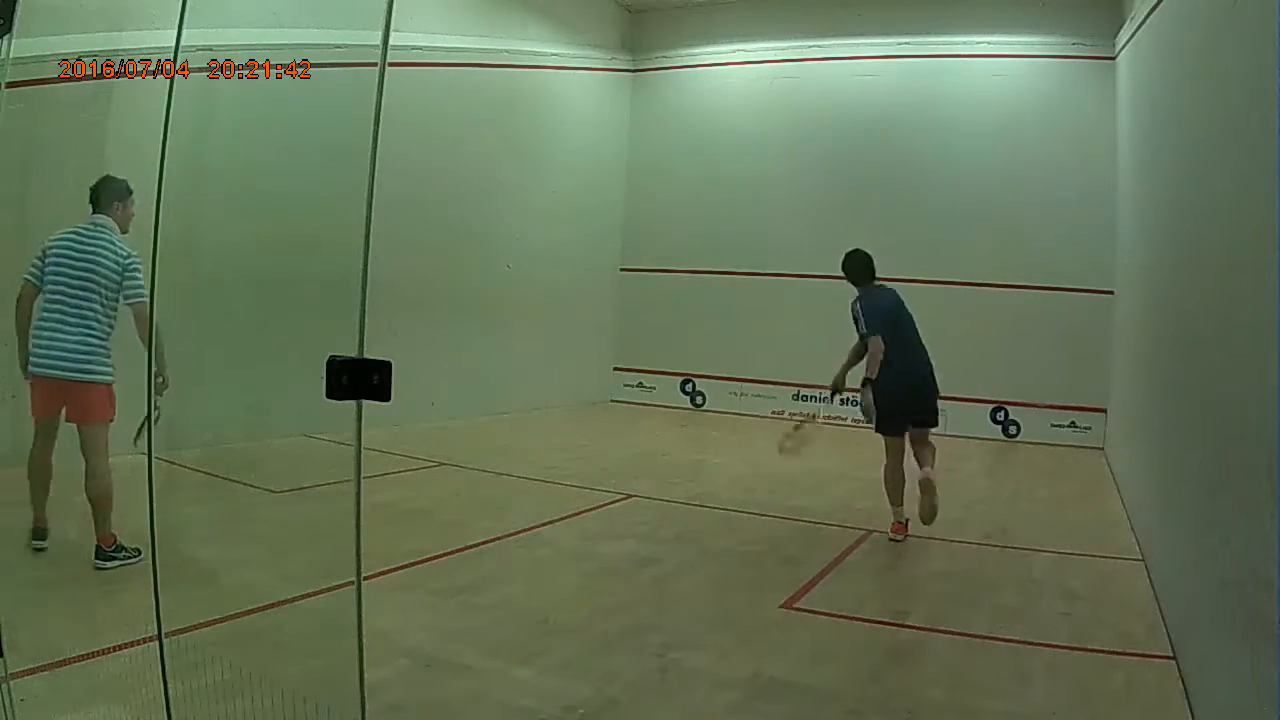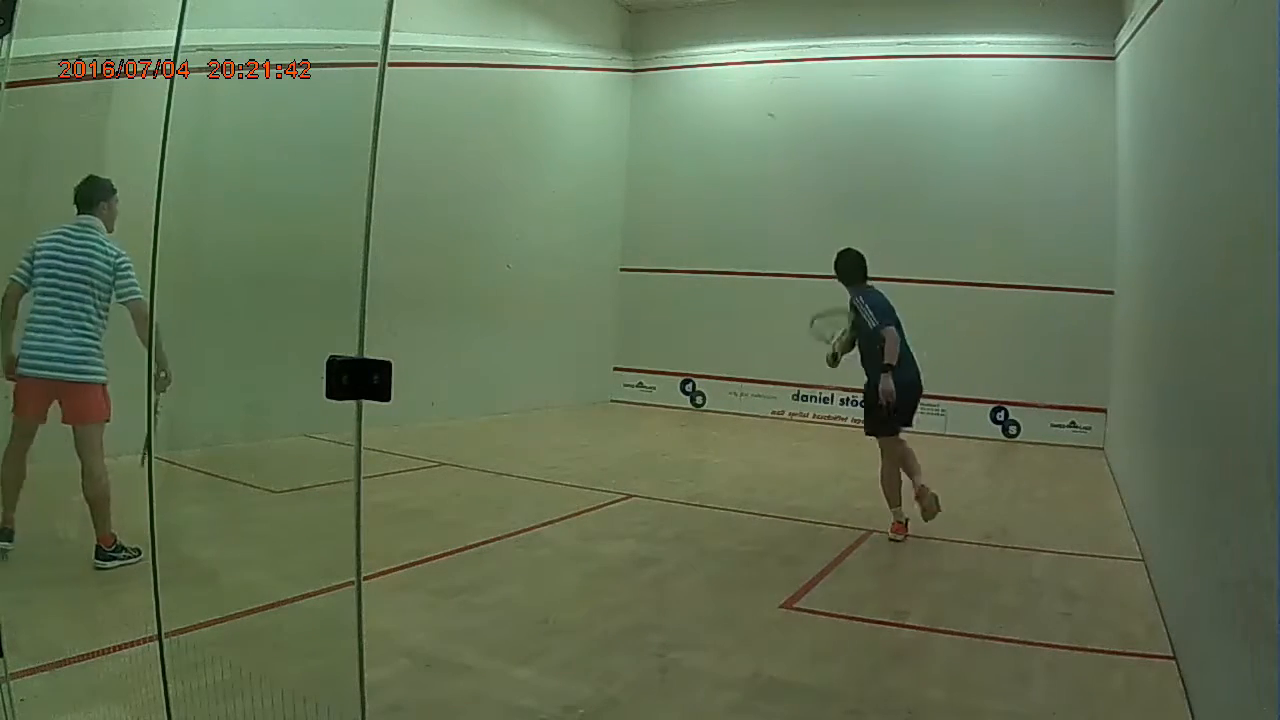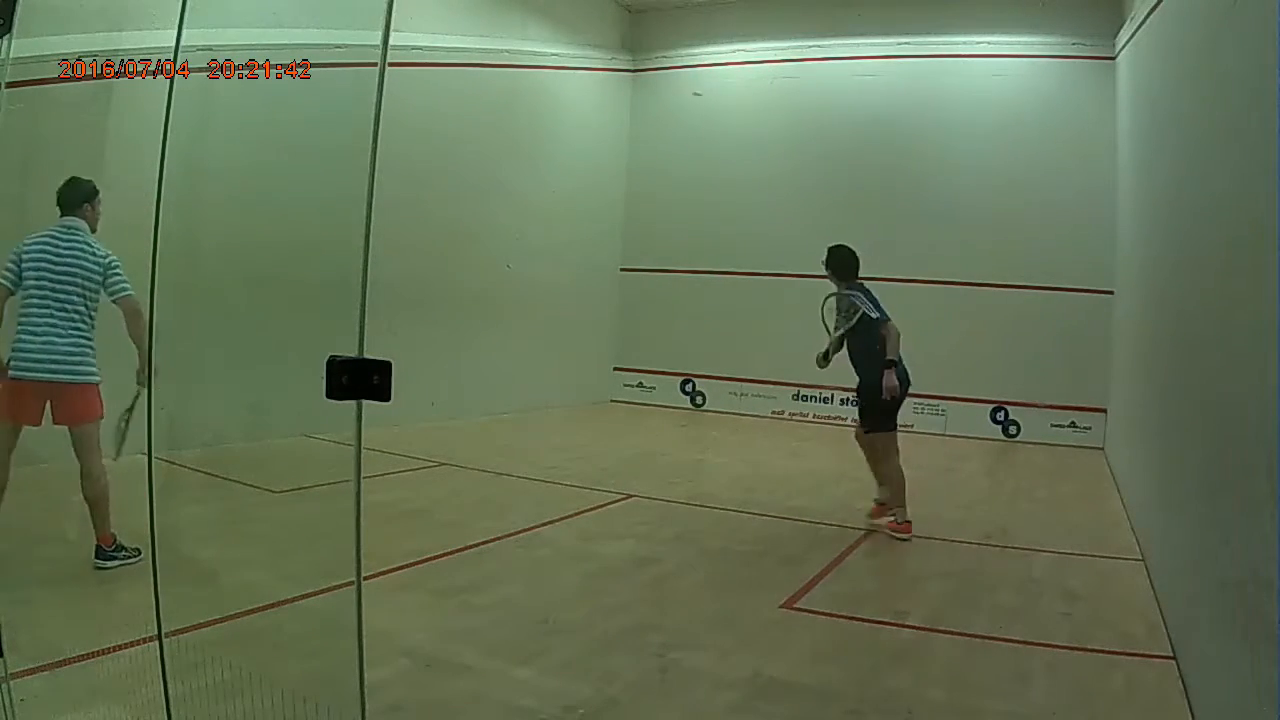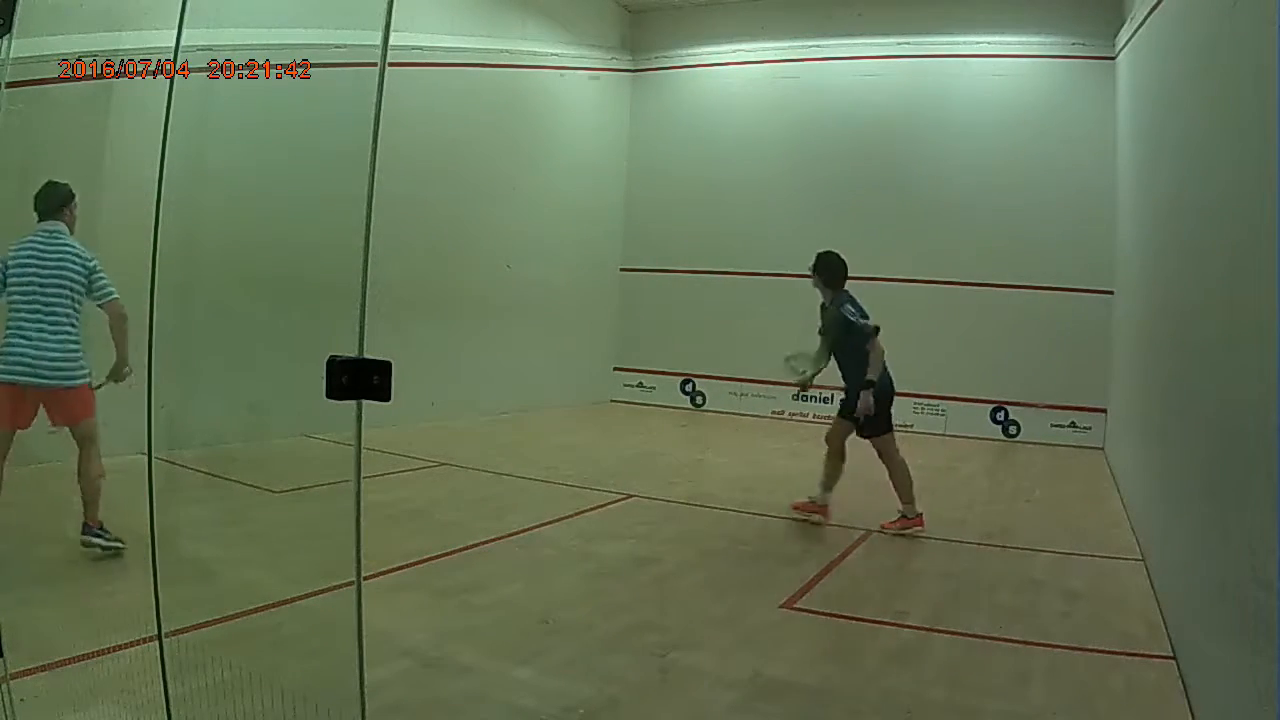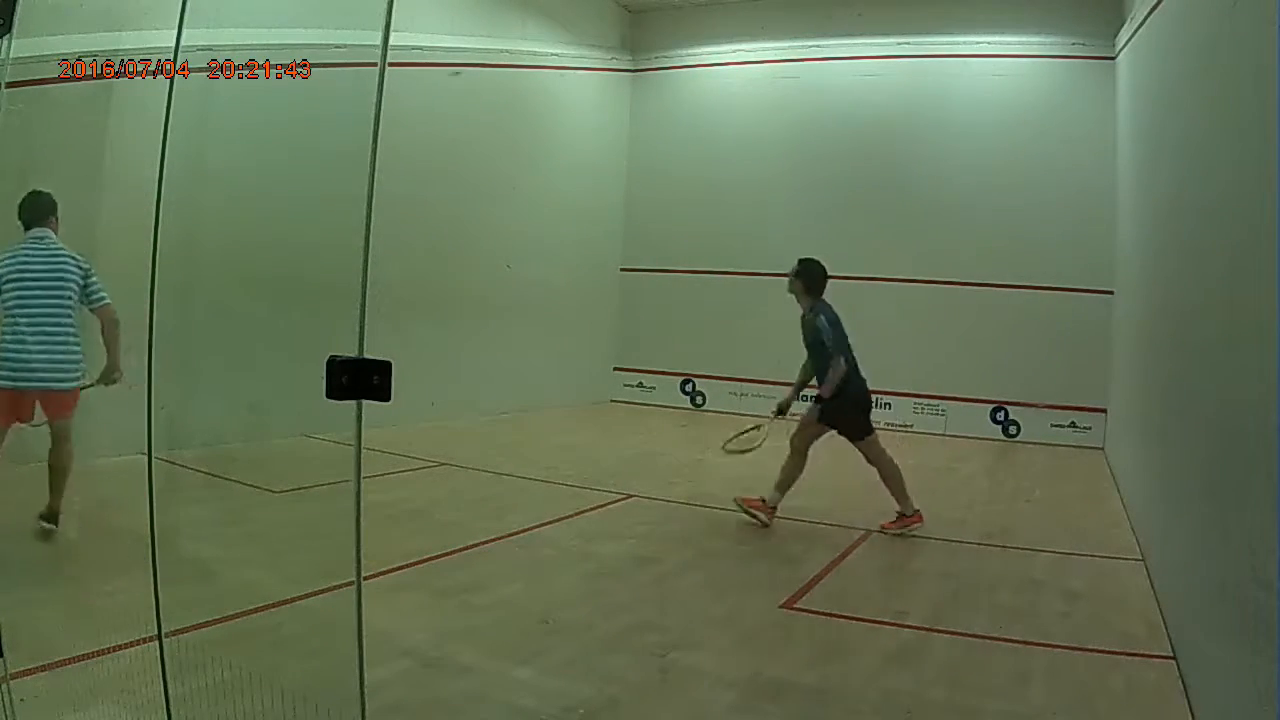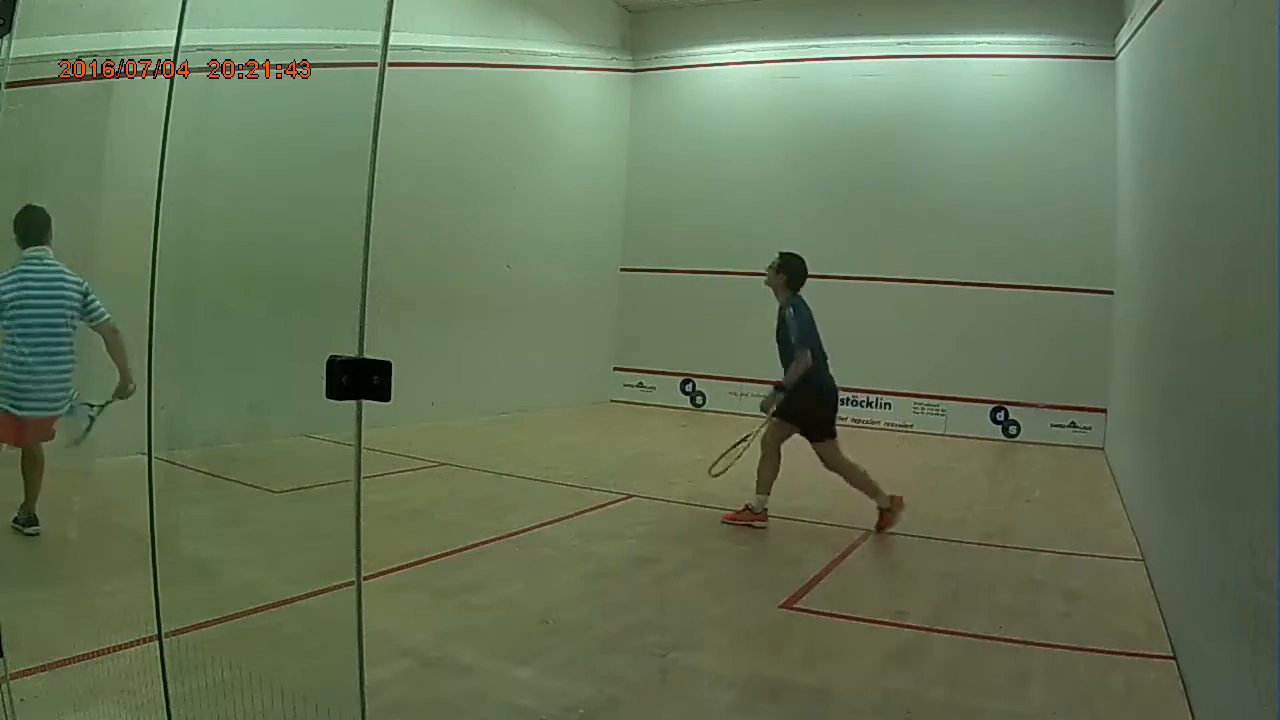
dt=0.1s
person 1, frame 1
left shoulder: (56, 242)
right shoulder: (124, 255)
left elbow: (24, 299)
right elbow: (144, 318)
left wrist: (24, 350)
right wrist: (160, 367)
left hip: (45, 361)
right hip: (89, 366)
left knee: (42, 442)
right knee: (96, 455)
left ankle: (39, 527)
right ankle: (106, 545)
person 1, frame 2
left shoulder: (42, 243)
right shoulder: (113, 255)
right elbow: (142, 315)
right wrist: (161, 364)
left hip: (33, 362)
right hip: (82, 367)
right knee: (92, 457)
right ankle: (107, 545)
person 1, frame 3
right shoulder: (100, 256)
right elbow: (134, 311)
right wrist: (144, 361)
right hip: (76, 369)
right knee: (91, 457)
right ankle: (105, 544)
person 1, frame 4
right shoulder: (82, 258)
right elbow: (117, 313)
right wrist: (122, 359)
right hip: (67, 369)
right knee: (89, 445)
right ankle: (92, 525)
person 1, frame 5
right shoulder: (75, 263)
right elbow: (109, 317)
right wrist: (114, 362)
right hip: (63, 372)
right knee: (62, 439)
right ankle: (52, 512)
person 1, frame 6
right shoulder: (72, 283)
right elbow: (111, 332)
right wrist: (126, 376)
right hip: (54, 396)
right knee: (32, 447)
right ankle: (28, 514)
person 2, frame 1
left shoulder: (862, 305)
right shoulder: (888, 293)
left elbow: (876, 347)
left wrist: (867, 385)
right wrist: (842, 372)
left hip: (890, 387)
right hip: (923, 381)
left knee: (894, 456)
right knee: (923, 443)
left ankle: (898, 520)
right ankle: (926, 475)
person 2, frame 2
left shoulder: (860, 300)
right shoulder: (867, 297)
left elbow: (890, 335)
right elbow: (852, 335)
left wrist: (886, 373)
right wrist: (837, 351)
left hip: (889, 385)
right hip: (907, 383)
left knee: (889, 452)
right knee: (894, 444)
left ankle: (899, 523)
right ankle: (921, 488)
person 2, frame 3
left shoulder: (855, 297)
right shoulder: (850, 298)
left elbow: (891, 330)
right elbow: (842, 335)
left wrist: (889, 369)
right wrist: (828, 352)
left hip: (880, 382)
right hip: (884, 381)
left knee: (886, 452)
right knee: (865, 437)
left ankle: (901, 520)
right ankle: (885, 500)
person 2, frame 4
left shoulder: (845, 308)
right shoulder: (829, 307)
left elbow: (877, 346)
right elbow: (827, 346)
left wrist: (868, 388)
right wrist: (812, 373)
left hip: (872, 390)
right hip: (860, 388)
left knee: (887, 453)
right knee: (834, 440)
left ankle: (911, 516)
right ankle: (820, 503)
person 2, frame 5
left shoulder: (821, 317)
right shoulder: (810, 316)
left elbow: (838, 365)
left wrist: (818, 403)
right wrist: (793, 393)
left hip: (847, 396)
right hip: (834, 396)
left knee: (874, 455)
right knee: (798, 443)
left ankle: (909, 513)
right ankle: (770, 506)
person 2, frame 6
left shoulder: (792, 311)
right shoulder: (792, 307)
left elbow: (803, 359)
left wrist: (776, 392)
right wrist: (781, 392)
left hip: (815, 394)
right hip: (804, 392)
left knee: (832, 459)
right knee: (769, 441)
left ankle: (887, 503)
right ankle: (758, 508)
